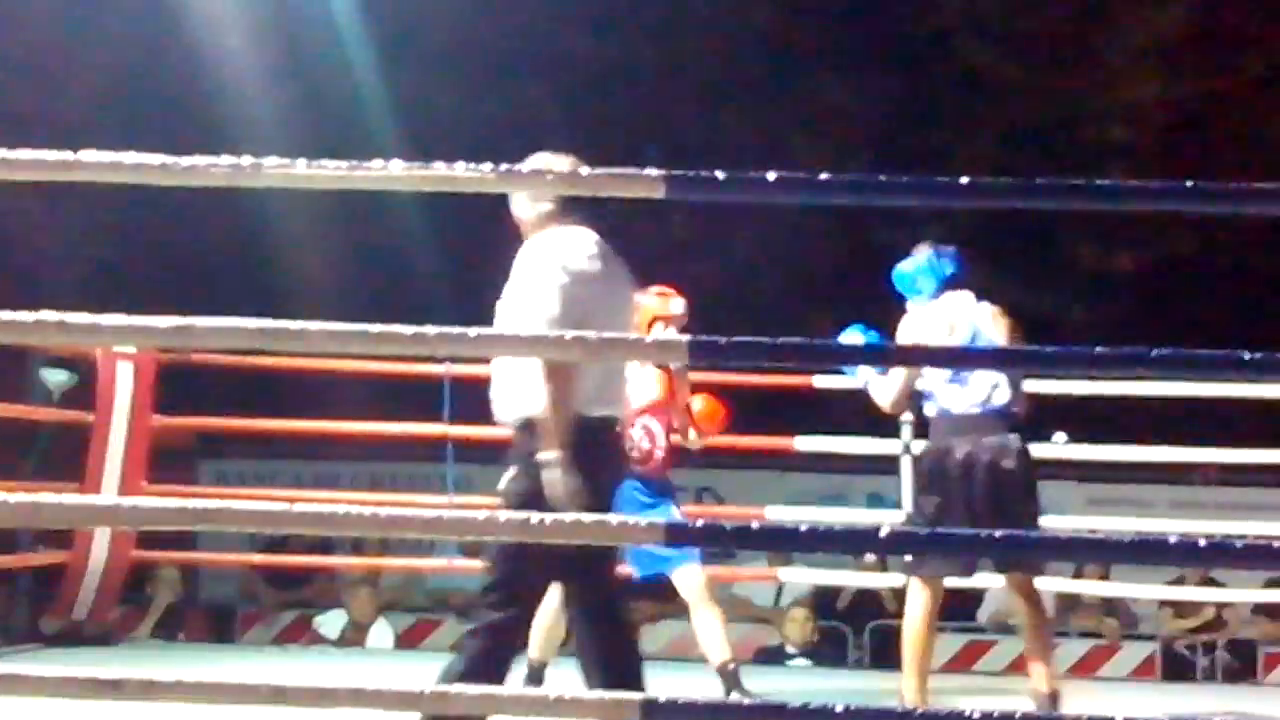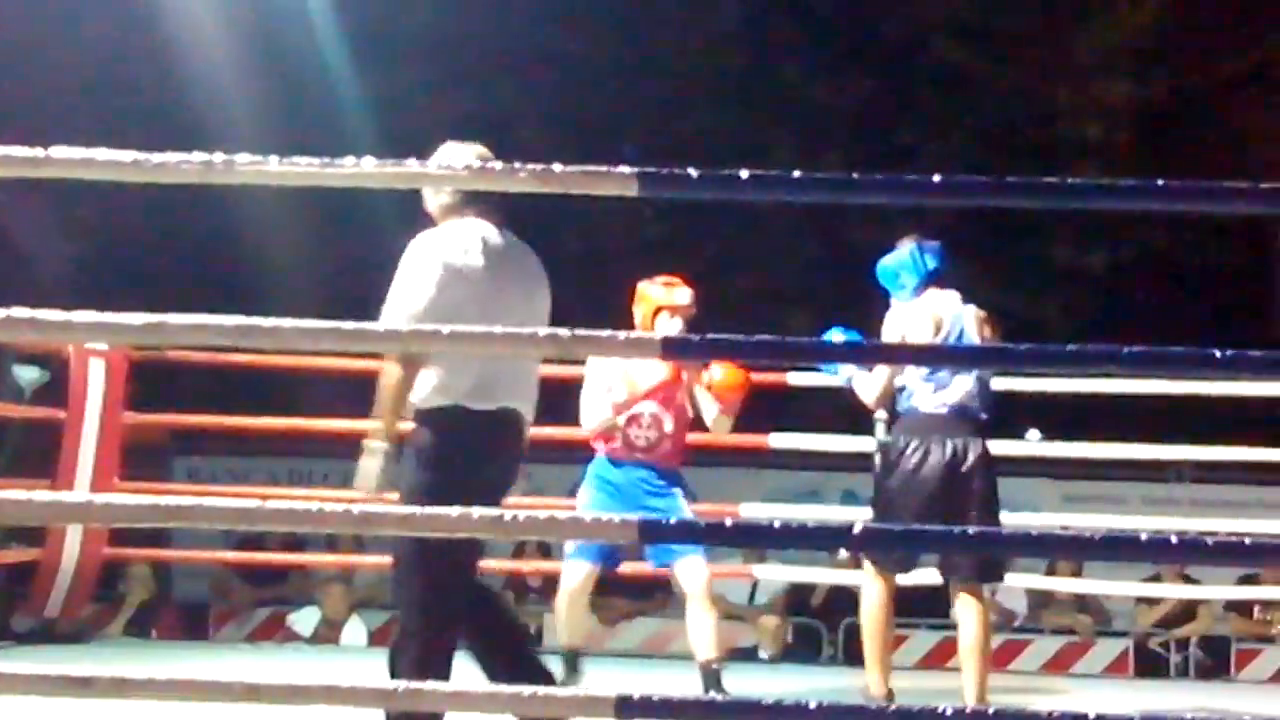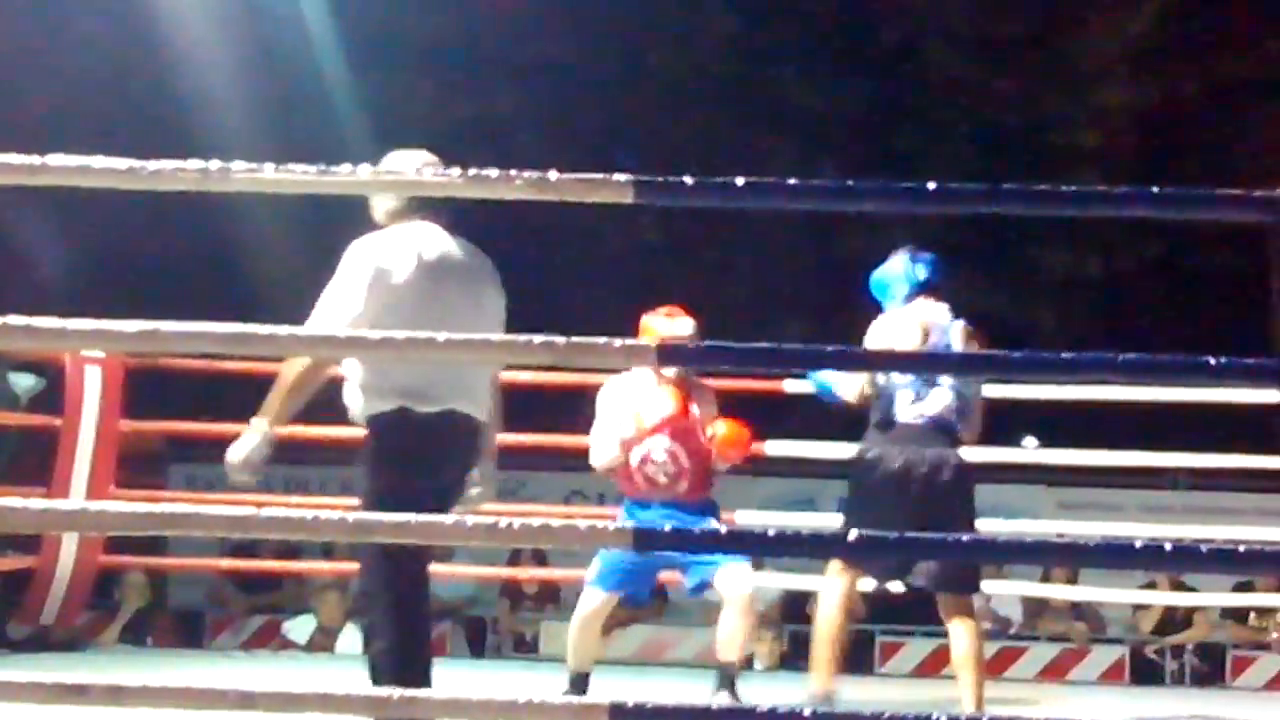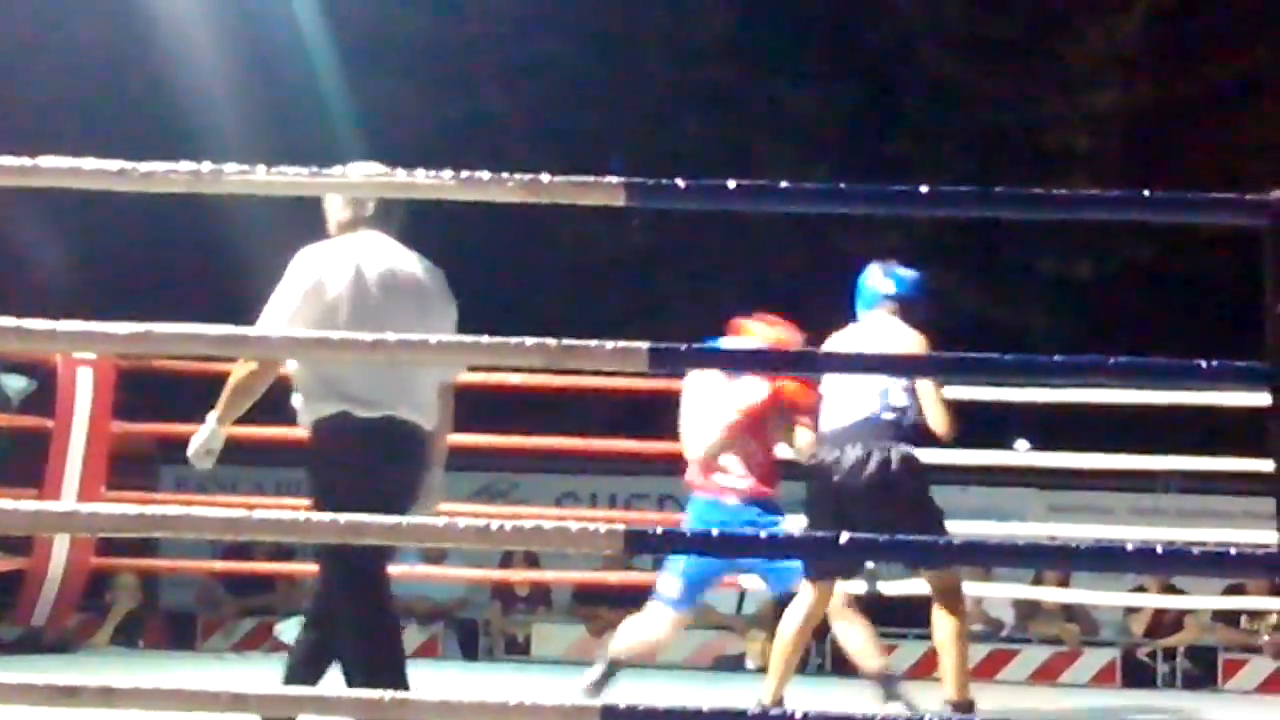
dt=0.2s
person 1, frame 1
left shoulder: (547, 255)
right shoulder: (608, 265)
left elbow: (555, 362)
left wrist: (552, 456)
left hip: (555, 443)
right hip: (601, 444)
left knee: (507, 592)
right knee: (594, 596)
person 1, frame 2
left shoulder: (439, 246)
right shoulder: (526, 261)
left elbow: (406, 355)
left wrist: (377, 443)
left hip: (453, 431)
right hip: (502, 430)
left knee: (418, 585)
right knee: (454, 581)
person 1, frame 3
left shoulder: (377, 253)
right shoulder: (477, 266)
left elbow: (318, 354)
right elbow: (491, 376)
left wrist: (260, 430)
right wrist: (483, 460)
left hip: (403, 434)
right hip: (457, 437)
left knee: (394, 584)
right knee: (393, 578)
person 1, frame 4
left shoulder: (321, 263)
right shoulder: (428, 278)
left elbow: (264, 357)
right elbow: (442, 388)
left wrist: (216, 422)
right wrist: (432, 470)
left hip: (347, 440)
right hip: (405, 446)
left knee: (357, 588)
right knee: (342, 578)
person 2, frame 1
left shoulder: (919, 321)
right shoulder: (1000, 318)
left elbow: (892, 400)
right elbow: (1022, 400)
left wrist: (865, 369)
left hip: (952, 449)
right hip: (1007, 447)
left knee: (925, 585)
right knee: (1020, 580)
left ankle: (915, 703)
right ankle: (1045, 693)
person 2, frame 2
left shoulder: (907, 314)
right shoulder: (981, 320)
left elbow: (878, 397)
left wrist: (850, 369)
left hip: (914, 445)
right hip: (969, 450)
left knee: (877, 573)
right knee: (969, 588)
left ankle: (879, 691)
right ankle: (975, 704)
person 2, frame 3
left shoulder: (891, 323)
right shoulder: (966, 336)
left elbow: (859, 391)
right elbow: (971, 428)
left wrist: (831, 377)
left hip: (888, 456)
right hip: (944, 464)
left knee: (842, 575)
right knee: (954, 599)
left ankle: (821, 692)
right ankle: (973, 712)
person 2, frame 4
left shoulder: (839, 340)
right shoulder: (911, 342)
right elbow: (942, 427)
right wrist: (937, 400)
left hip: (830, 462)
right hip: (882, 460)
left knee: (815, 589)
right knee: (944, 583)
left ankle: (770, 700)
right ankle: (957, 699)
person 3, frame 1
left shoulder: (675, 376)
left elbow: (696, 438)
left wrist: (703, 425)
right wrist: (626, 412)
left hip: (653, 493)
left knee: (696, 586)
right knee: (561, 592)
left ankle: (732, 684)
right ankle: (533, 679)
person 3, frame 2
left shoulder: (686, 364)
right shoulder: (609, 359)
left elbow: (717, 424)
right elbow: (590, 423)
left wrist: (725, 400)
right wrist: (628, 395)
left hip: (662, 483)
right hip: (610, 478)
left knee: (697, 582)
right knee: (574, 582)
left ankle: (711, 684)
right ankle: (571, 670)
person 3, frame 3
left shoulder: (699, 394)
right shoulder: (618, 391)
left elbow: (719, 462)
right elbow: (599, 459)
left wrist: (727, 451)
right wrist: (629, 435)
left hip: (694, 514)
right hip: (643, 514)
left knee: (742, 589)
right knee: (590, 608)
left ankle: (725, 685)
right ankle: (575, 688)
person 3, frame 4
left shoulder: (772, 392)
right shoulder: (703, 383)
left elbow: (806, 446)
right elbow: (698, 452)
left wrist: (802, 414)
right wrist: (744, 407)
left hip: (762, 513)
right hip: (714, 513)
right knee: (663, 623)
right ankle: (606, 668)
